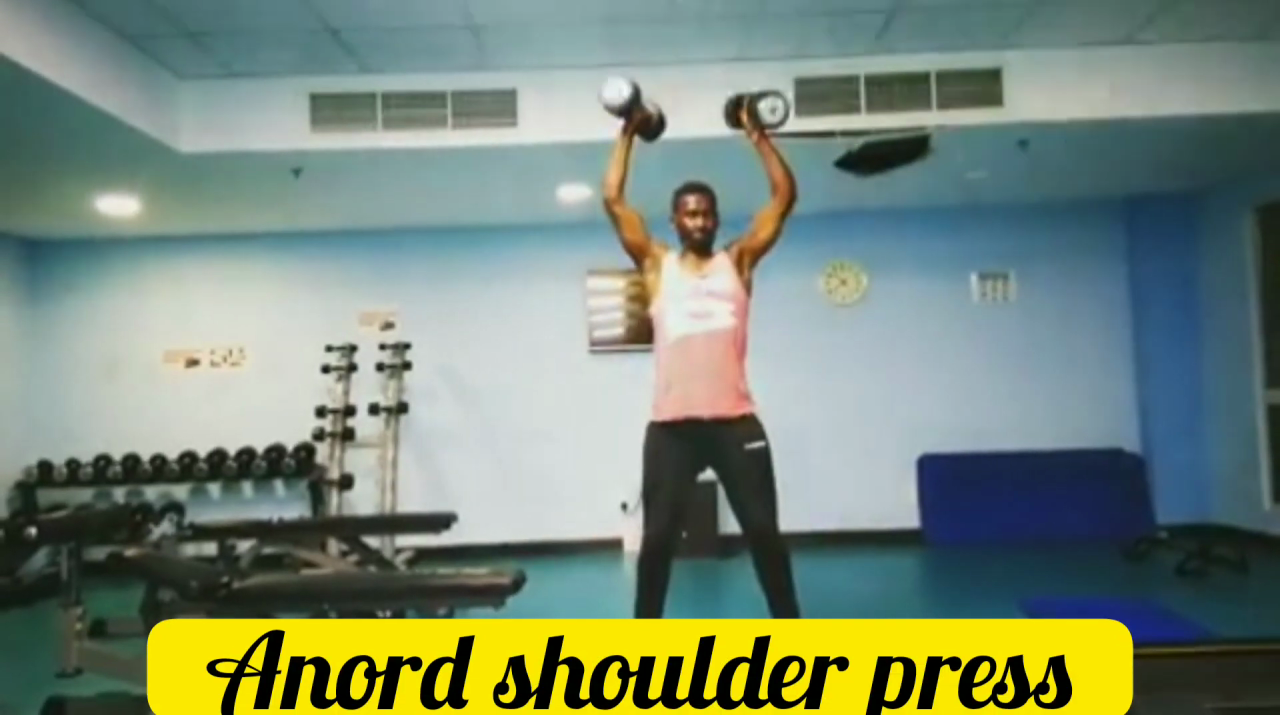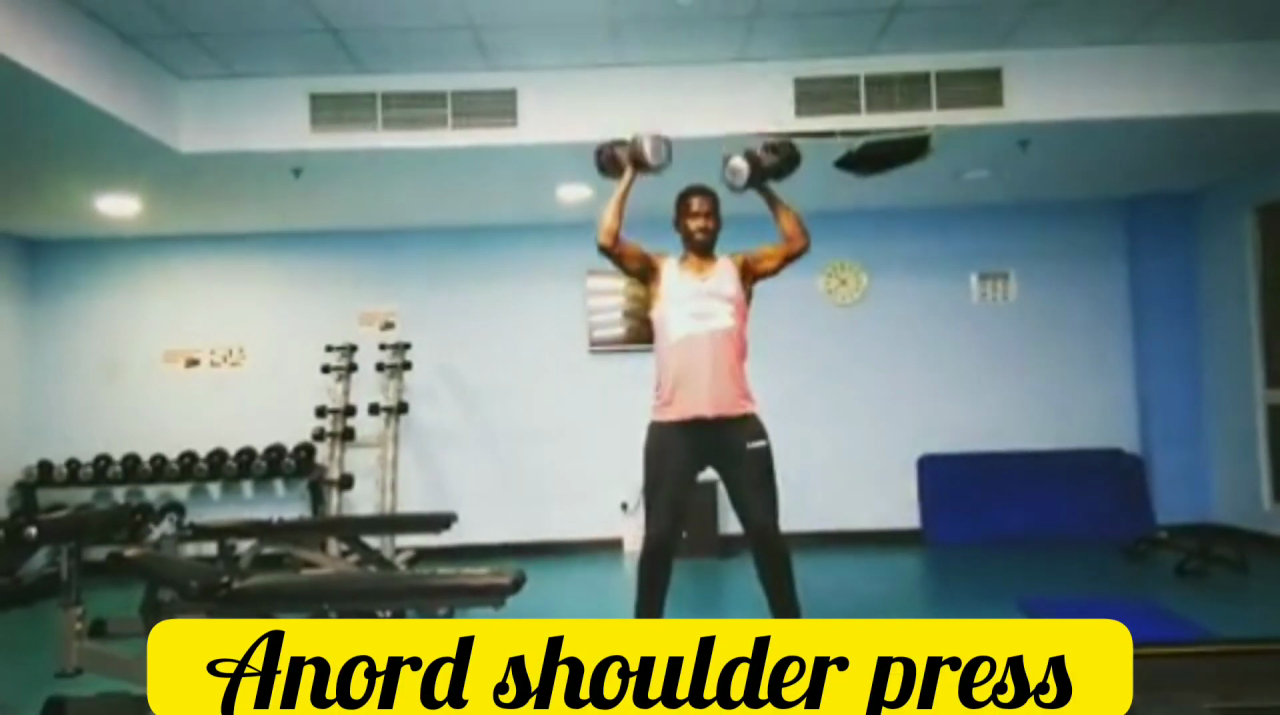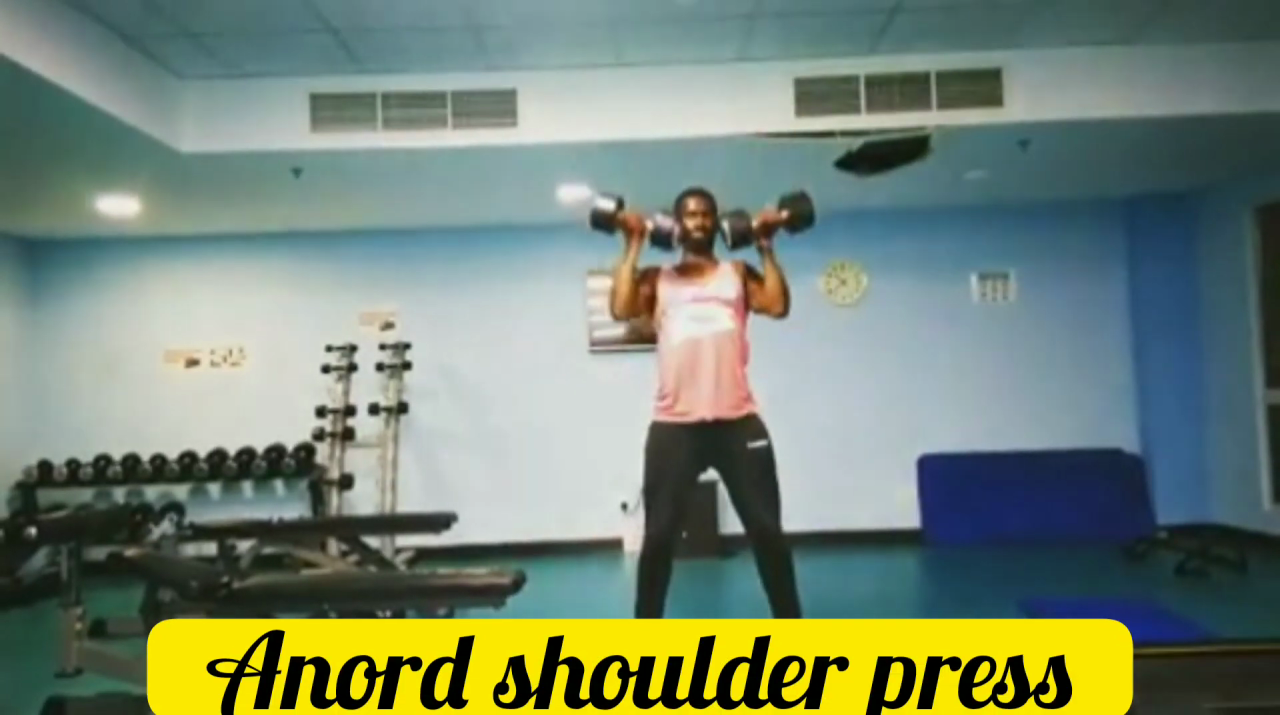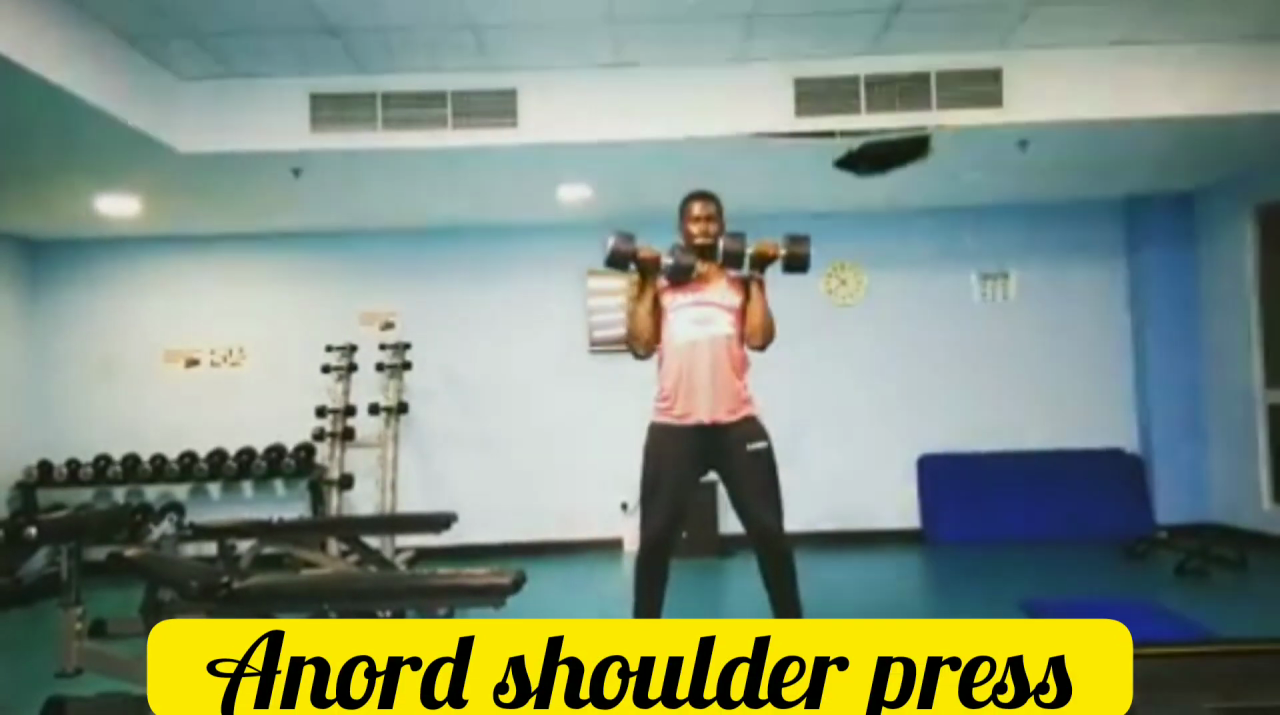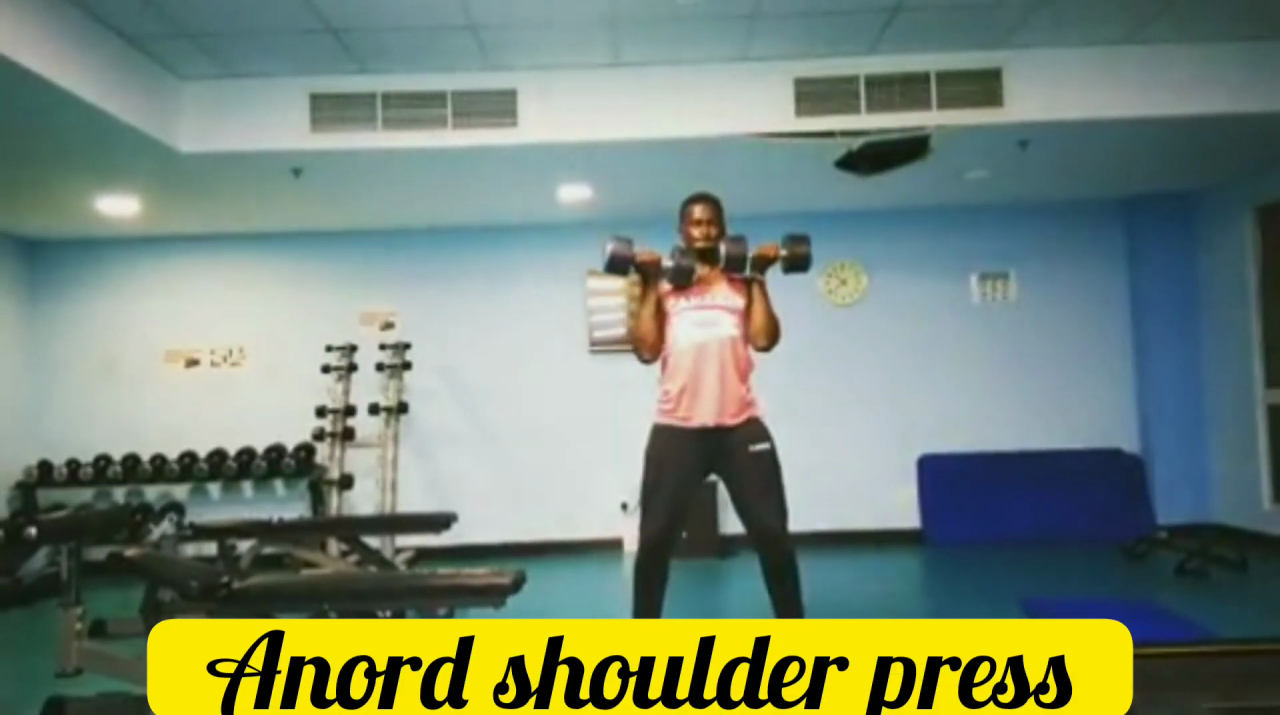
dt=0.3s
person 1, frame 1
left shoulder: (738, 262)
right shoulder: (656, 264)
left elbow: (786, 197)
right elbow: (612, 199)
left wrist: (756, 134)
right wrist: (628, 134)
left hip: (735, 422)
right hip: (672, 425)
left knee: (764, 532)
right knee: (658, 538)
person 1, frame 2
left shoulder: (740, 269)
right shoulder: (658, 272)
left elbow: (798, 242)
right elbow: (607, 240)
left wrist: (763, 189)
right wrist: (628, 179)
left hip: (736, 420)
right hip: (673, 424)
left knee: (765, 530)
right knee: (659, 536)
person 1, frame 3
left shoulder: (740, 273)
right shoulder: (656, 278)
left elbow: (779, 306)
right elbow: (621, 309)
left wrist: (765, 245)
right wrist: (633, 245)
left hip: (737, 420)
right hip: (674, 424)
left knee: (767, 530)
right knee: (659, 535)
person 1, frame 4
left shoulder: (740, 285)
right shoulder: (661, 286)
left elbow: (759, 339)
right elbow: (640, 346)
left wrist: (757, 276)
right wrist: (646, 280)
left hip: (736, 423)
right hip: (673, 426)
left knee: (768, 530)
right knee: (656, 536)
person 1, frame 5
left shoulder: (742, 285)
right shoulder: (663, 287)
left elbow: (765, 339)
right elbow: (645, 350)
left wrist: (759, 277)
right wrist: (648, 285)
left hip: (740, 426)
right hip: (677, 428)
left knee: (772, 532)
right knee: (655, 537)
